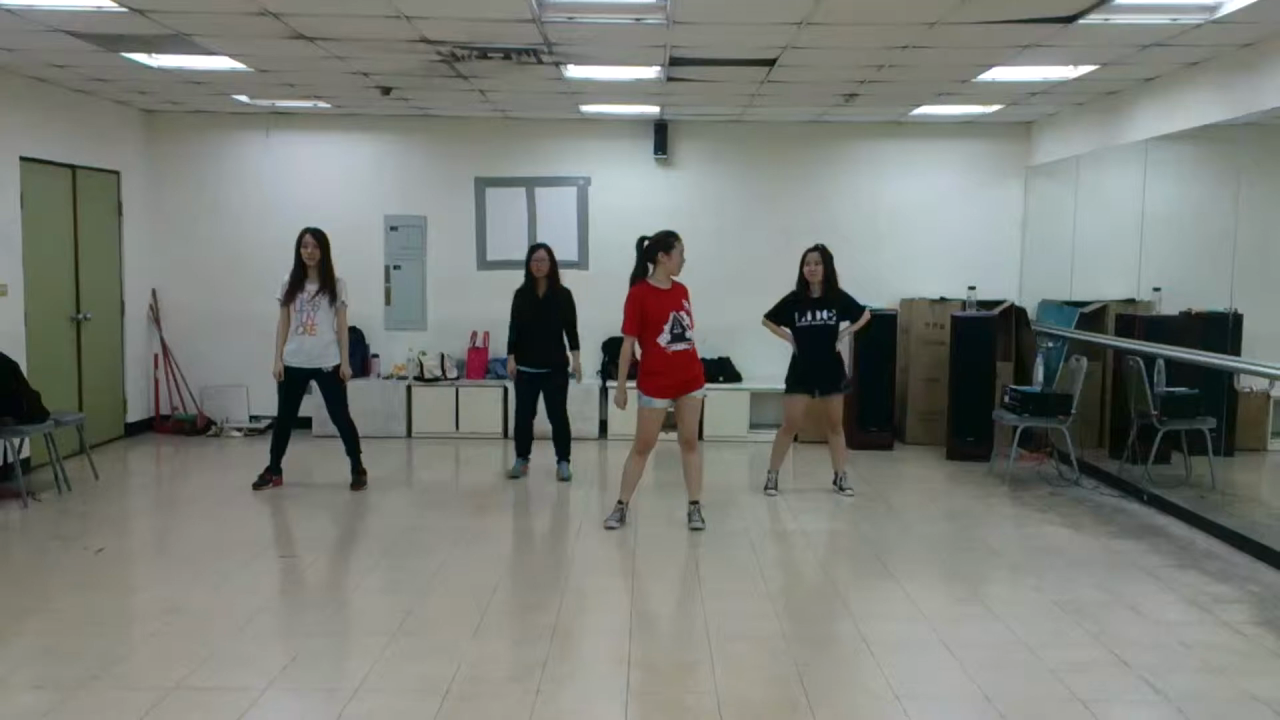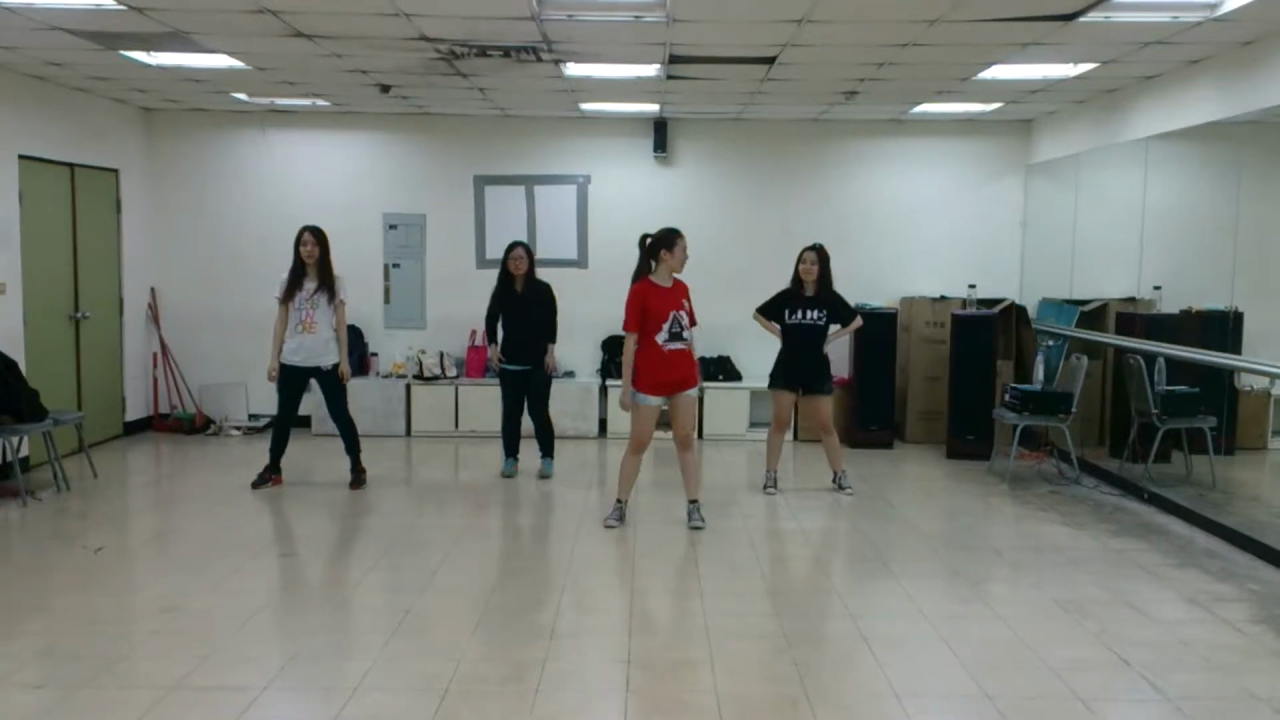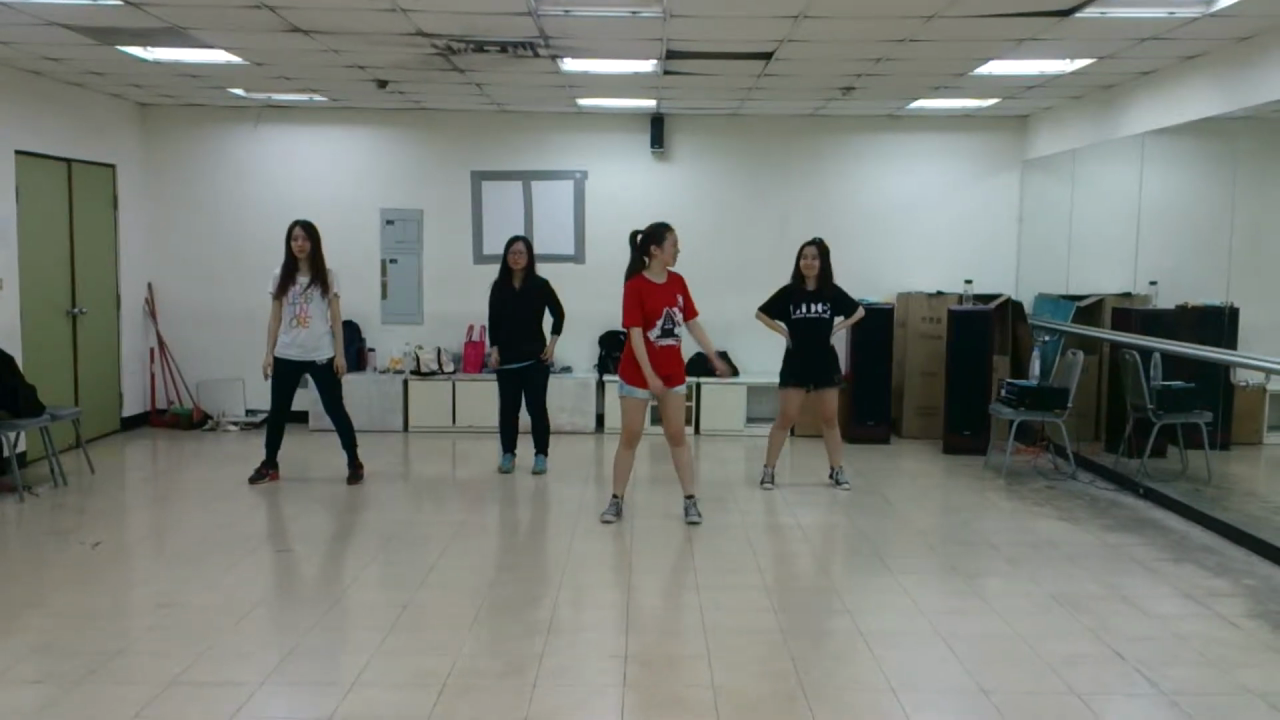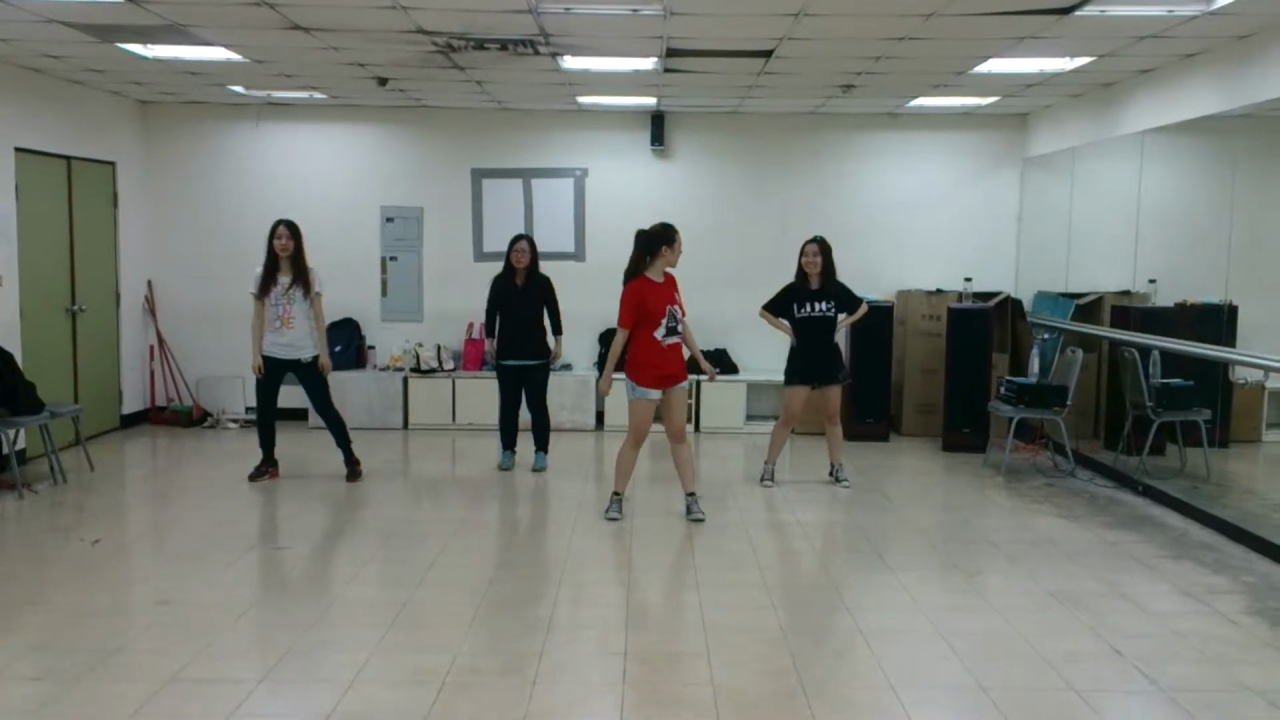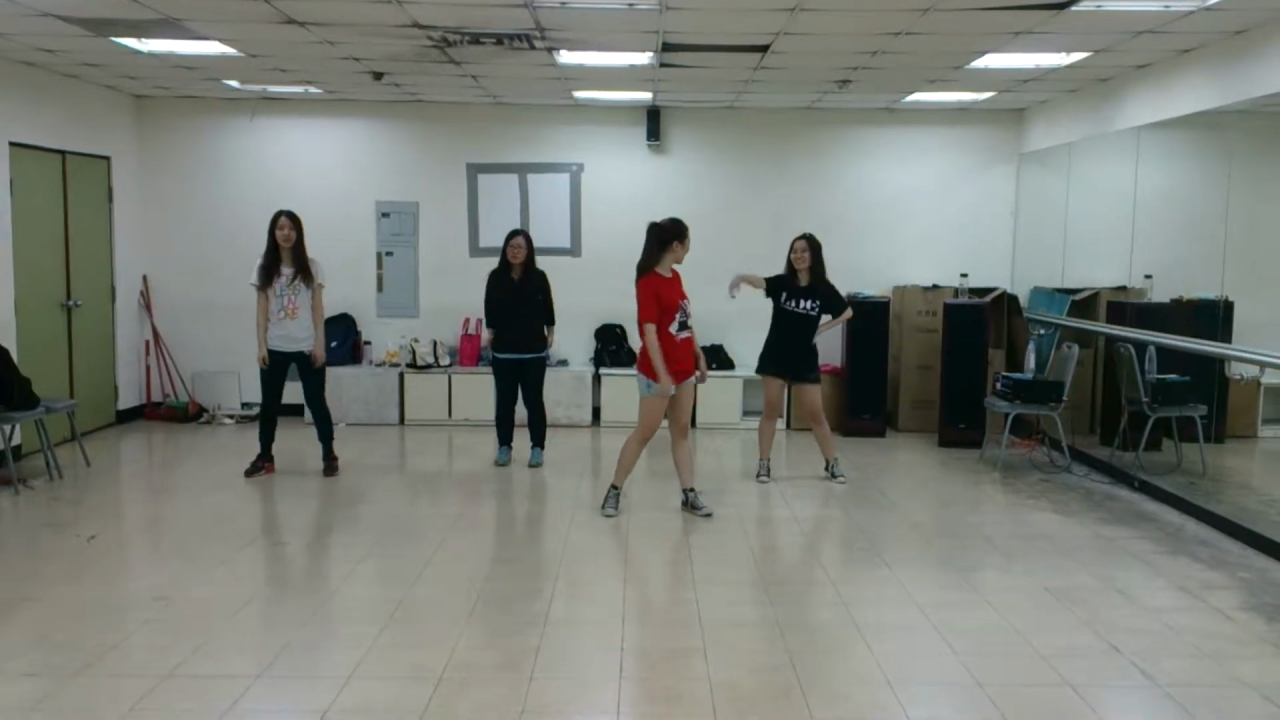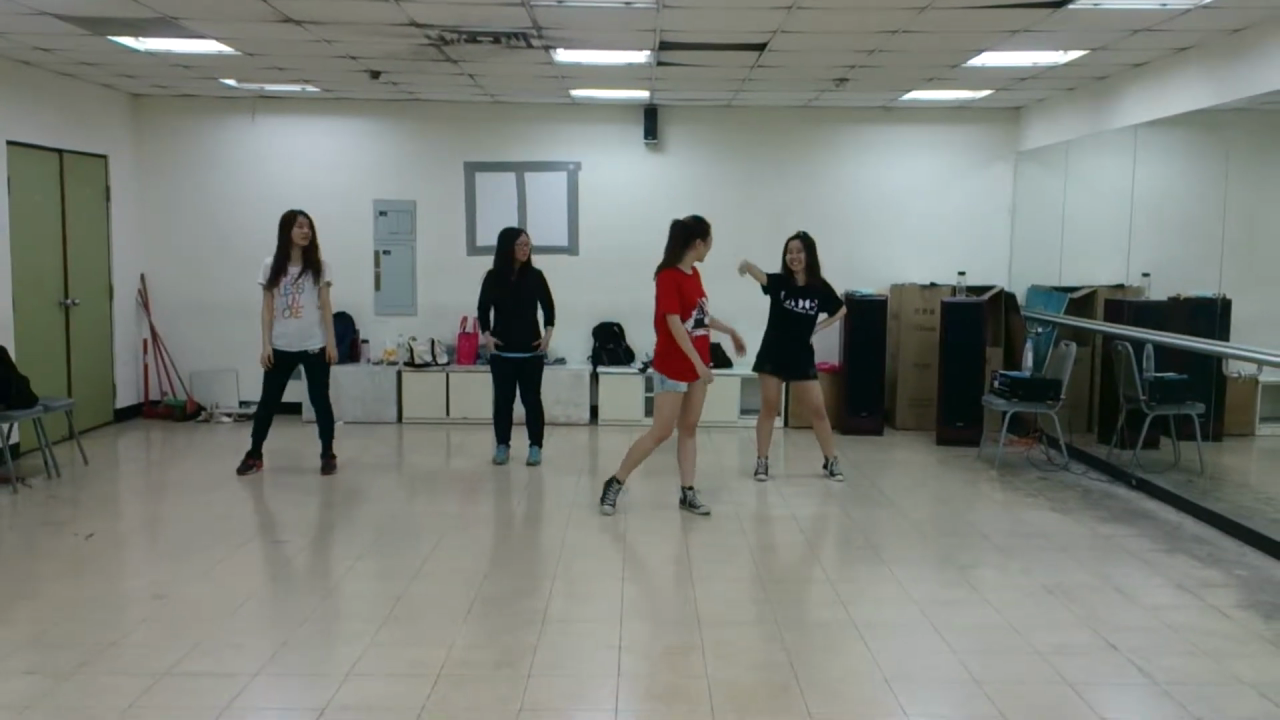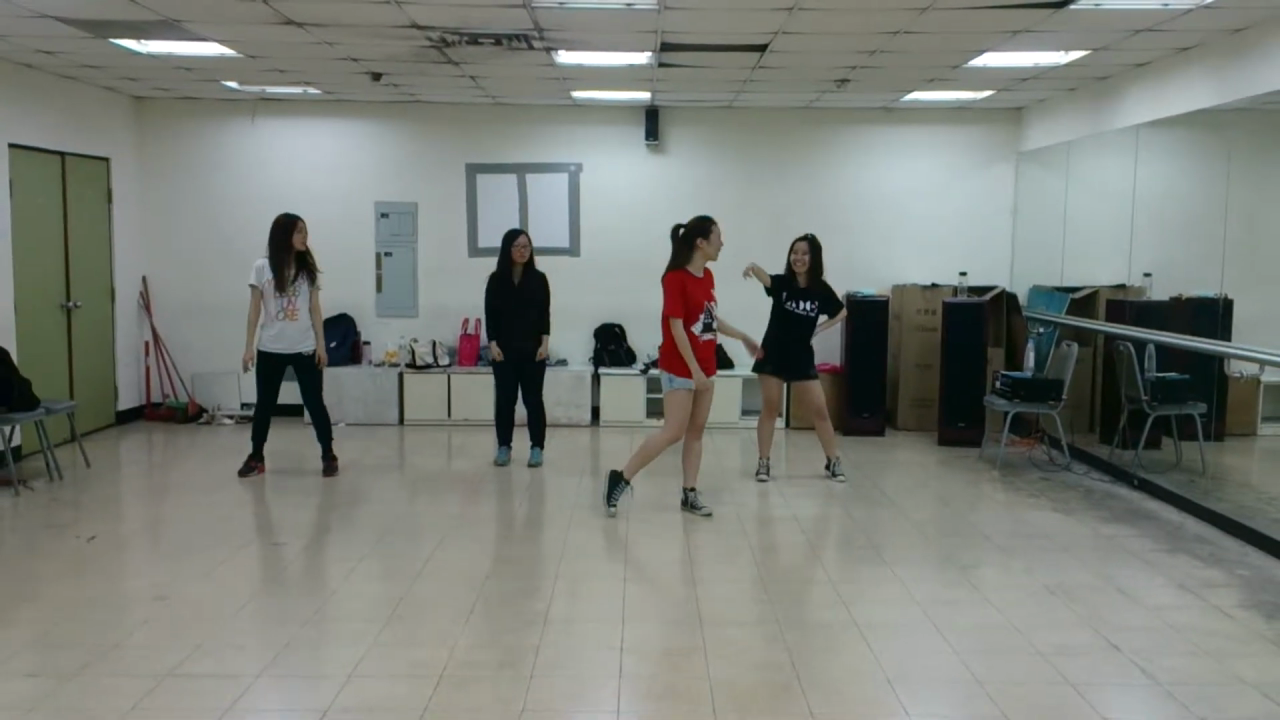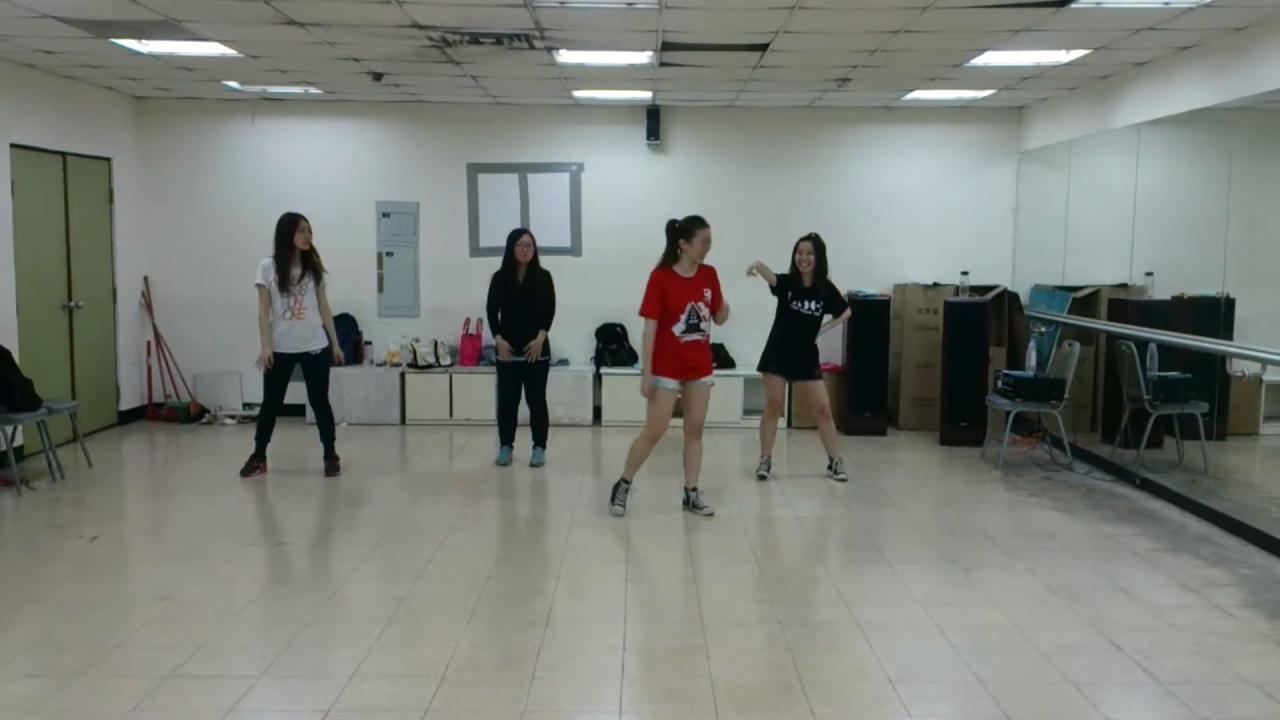
dt=0.4s
person 1, frame 1
left shoulder: (681, 290)
right shoulder: (639, 294)
right elbow: (628, 342)
left wrist: (700, 370)
right wrist: (621, 386)
left hip: (689, 379)
right hip: (655, 383)
left knee: (690, 442)
right knee: (643, 445)
left ankle: (695, 507)
right ankle: (621, 506)
person 1, frame 2
left shoulder: (682, 289)
right shoulder: (641, 290)
right elbow: (631, 340)
left wrist: (696, 372)
right wrist: (626, 385)
left hip: (684, 380)
right hip: (649, 381)
left knee: (686, 441)
right knee: (638, 444)
left ankle: (693, 506)
right ankle: (620, 505)
person 1, frame 3
left shoulder: (678, 282)
right shoulder: (635, 286)
left elbow: (692, 323)
right elbow: (635, 334)
left wrist: (714, 358)
right wrist: (650, 376)
left hip: (673, 373)
right hip: (637, 375)
left knee: (677, 437)
right knee: (630, 438)
left ankle: (690, 500)
right ankle: (616, 500)
person 1, frame 4
left shoulder: (670, 282)
right shoulder: (636, 287)
right elbow: (622, 334)
left wrist: (700, 360)
right wrist: (607, 374)
left hip: (675, 373)
right hip: (644, 375)
left knee: (679, 435)
right knee: (636, 437)
left ankle: (691, 498)
right ankle: (617, 497)
person 1, frame 5
left shoulder: (675, 277)
right shoulder: (648, 283)
right elbow: (649, 332)
left wrist: (699, 357)
right wrist: (662, 375)
left hip: (684, 368)
right hip: (659, 371)
left knee: (681, 431)
right knee: (644, 433)
left ankle: (689, 494)
right ankle: (614, 491)
person 1, frame 6
left shoulder: (694, 274)
right shoulder: (668, 277)
right elbow: (674, 324)
left wrist: (731, 331)
right wrist: (699, 362)
left hip: (695, 366)
right hip: (671, 367)
left knee: (688, 429)
right knee: (660, 432)
left ankle: (688, 492)
right ankle: (615, 483)
person 1, frame 7
left shoulder: (707, 275)
right shoulder: (676, 278)
right elbow: (676, 327)
left wrist: (744, 337)
right wrist: (694, 369)
left hip: (705, 366)
right hip: (679, 367)
left knee: (696, 431)
right knee: (673, 431)
left ankle: (689, 494)
right ankle: (621, 478)
person 1, frame 8
left shoulder: (709, 275)
right shoulder: (660, 277)
left elbow: (718, 318)
right elbow: (650, 326)
left wrist: (723, 311)
right wrist: (646, 371)
left hip: (700, 367)
right hip: (666, 367)
left knee: (695, 431)
right knee: (654, 431)
left ankle: (691, 493)
right ankle: (624, 484)
person 2, frame 1
left shoulder: (335, 285)
right shoulder: (290, 284)
left elbow: (342, 326)
right elbow: (283, 324)
left wrist: (345, 362)
right wrist: (278, 359)
left hip: (327, 363)
right hip: (294, 363)
left knee: (340, 416)
right knee: (284, 417)
left ankle: (358, 470)
right ankle: (273, 471)
person 2, frame 2
left shoulder: (334, 282)
right shoulder: (289, 281)
left elbow: (341, 324)
right elbow: (281, 322)
left wrist: (344, 360)
right wrist: (274, 358)
left hip: (327, 361)
right hip: (293, 361)
left knee: (340, 414)
right knee: (284, 415)
left ankle: (357, 469)
right ankle: (273, 469)
person 2, frame 3
left shoulder: (327, 276)
right shoulder: (281, 276)
left elbow: (335, 317)
right elbow: (275, 318)
left wrist: (340, 354)
right wrist: (269, 353)
left hip: (321, 355)
right hip: (287, 355)
left knee: (335, 409)
right knee: (278, 410)
left ankle: (354, 463)
right ankle: (270, 465)
person 2, frame 4
left shoulder: (309, 275)
right shoulder: (263, 275)
left elbow: (318, 316)
right elbow: (258, 317)
left wrist: (323, 352)
right wrist: (256, 353)
left hip: (304, 354)
right hip: (271, 354)
left knee: (324, 407)
right knee: (264, 409)
left ankle: (351, 460)
right ankle: (268, 462)
person 2, frame 5
left shoulder: (311, 266)
right shoulder: (264, 267)
left elbow: (318, 308)
right elbow: (261, 309)
left wrist: (320, 343)
right wrist: (261, 345)
left hip: (307, 346)
right hip: (276, 347)
left knee: (316, 401)
right knee: (269, 403)
left ankle: (329, 456)
right ankle: (265, 457)
person 2, frame 6
left shoulder: (319, 265)
right shoulder: (272, 266)
left elbow: (325, 306)
right elbow: (267, 308)
left wrist: (331, 342)
right wrist: (266, 345)
left hip: (314, 345)
right hip: (282, 346)
left knee: (320, 400)
right knee: (268, 400)
left ankle: (328, 455)
right ankle: (254, 455)
person 2, frame 7
left shoulder: (308, 268)
right shoulder: (263, 267)
left elbow: (315, 309)
right elbow: (255, 309)
left wrist: (321, 345)
right wrist: (249, 346)
left hip: (305, 348)
right hip: (271, 349)
left knee: (314, 402)
right knee: (264, 404)
left ankle: (329, 456)
right ankle: (256, 457)
person 2, frame 8
left shoulder: (314, 267)
right shoulder: (268, 267)
left elbow: (323, 306)
right elbow: (264, 309)
left wrist: (335, 343)
right wrist: (265, 345)
left hip: (315, 346)
right hip: (280, 348)
left knee: (320, 401)
right knee: (271, 403)
left ankle: (330, 456)
right ankle: (259, 457)
person 3, frame 1
left shoulder: (838, 297)
right shoulder: (794, 300)
left elbow: (865, 315)
right elbow: (767, 320)
left wrist: (843, 334)
right wrist: (789, 338)
left hip: (831, 369)
right hip: (801, 371)
left knee: (835, 426)
right knee: (790, 426)
left ankle: (840, 477)
right ankle: (772, 475)
person 3, frame 2
left shoulder: (831, 299)
right shoulder: (787, 296)
left elbow: (856, 321)
right elbow: (759, 314)
left wrist: (832, 338)
right wrist: (779, 333)
left hip: (817, 369)
right hip: (787, 369)
left knee: (826, 426)
right knee: (780, 423)
left ankle: (839, 475)
right ankle: (770, 475)
person 3, frame 3
left shoulder: (832, 292)
right shoulder: (789, 292)
left elbow: (859, 312)
right elbow: (761, 314)
left wrist: (836, 329)
right wrist: (784, 331)
left hip: (825, 363)
right hip: (796, 364)
left knee: (830, 420)
right knee: (785, 420)
left ankle: (837, 470)
right ankle: (769, 469)
person 3, frame 4
left shoulder: (836, 289)
right shoulder: (792, 290)
left elbow: (862, 308)
right elbow: (765, 312)
left wrist: (840, 326)
right wrist: (787, 330)
left hip: (829, 361)
right hip: (800, 363)
left knee: (832, 417)
right knee: (788, 417)
left ankle: (837, 468)
right ankle: (769, 467)
person 3, frame 5
left shoulder: (823, 288)
right shoulder: (781, 282)
left elbow: (846, 312)
right elbow: (760, 283)
left wrist: (822, 329)
right wrist: (741, 279)
left hip: (805, 359)
right hip: (775, 357)
left knee: (816, 414)
right knee: (771, 411)
left ankle: (832, 463)
right ankle: (764, 463)
person 3, frame 6
left shoulder: (820, 287)
right shoulder: (779, 282)
left elbow: (841, 310)
right elbow: (761, 277)
left wrist: (818, 328)
right wrist: (746, 265)
left hip: (802, 357)
right hip: (773, 355)
left knee: (818, 410)
right knee: (769, 409)
left ankle: (831, 461)
right ankle: (762, 461)
person 3, frame 7
left shoulder: (821, 289)
right shoulder: (782, 282)
left elbow: (841, 312)
right elbow: (765, 279)
left wrist: (819, 329)
right wrist: (753, 268)
left hip: (802, 358)
right hip: (773, 356)
left knee: (820, 410)
right knee: (770, 409)
left ankle: (833, 462)
right ankle: (763, 462)
person 3, frame 8
left shoulder: (826, 289)
right shoulder: (787, 282)
left elbow: (846, 312)
right elbow: (770, 278)
left wrist: (824, 329)
right wrist: (758, 266)
left hip: (806, 357)
right hip: (778, 355)
left knee: (823, 409)
right knee: (773, 407)
left ankle: (835, 461)
right ankle: (765, 460)
person 4, frame 1
left shoulder: (562, 294)
right shoulder: (522, 294)
left elbow: (571, 329)
right elbow: (514, 328)
left wrist: (576, 359)
right wrist: (511, 358)
left hip: (555, 365)
right hip: (526, 365)
left knee: (558, 414)
right knee: (523, 413)
left ankle: (563, 462)
right ankle: (521, 459)
person 4, frame 2
left shoulder: (542, 289)
right shoulder: (501, 291)
left elbow: (551, 321)
right elbow: (491, 321)
left wrist: (551, 352)
right wrist: (493, 347)
left hip: (538, 362)
right hip: (510, 362)
left knee: (539, 411)
right knee: (511, 412)
left ankle: (547, 458)
right ankle: (511, 459)
person 4, frame 3
left shoulder: (540, 285)
right shoulder: (499, 286)
left elbow: (558, 314)
right elbow: (493, 320)
left wrist: (552, 343)
right wrist: (493, 350)
left hip: (535, 358)
right hip: (507, 358)
left knee: (537, 407)
right knee: (508, 407)
left ankle: (541, 455)
right ankle: (508, 455)
person 4, frame 4
left shoulder: (542, 282)
right shoulder: (500, 282)
left elbow: (553, 313)
right elbow: (491, 312)
left wrist: (558, 344)
right wrist: (489, 341)
left hip: (537, 355)
right hip: (506, 355)
left knee: (537, 404)
right knee: (508, 405)
left ankle: (541, 452)
right ankle: (508, 452)
person 4, frame 5
left shoulder: (538, 277)
right shoulder: (496, 276)
left elbow: (547, 306)
right elbow: (489, 305)
left wrist: (550, 333)
right wrist: (490, 331)
left hip: (533, 350)
right hip: (503, 350)
left knee: (533, 400)
right knee: (505, 400)
left ankle: (537, 448)
right ankle: (504, 447)
person 4, frame 6
left shoulder: (535, 276)
right shoulder: (493, 277)
left elbow: (548, 306)
right elbow: (483, 308)
left wrist: (548, 334)
right wrist: (486, 334)
left hip: (531, 349)
right hip: (502, 349)
left knee: (531, 398)
right knee: (503, 398)
left ankle: (535, 446)
right ankle: (502, 446)
person 4, frame 7
left shoulder: (538, 279)
right shoulder: (496, 279)
left elbow: (544, 313)
right elbow: (491, 314)
left wrist: (545, 342)
right wrist: (492, 344)
left hip: (532, 350)
right hip: (504, 350)
left knee: (533, 399)
right knee: (505, 399)
left ankle: (537, 448)
right ankle: (504, 447)
person 4, frame 8
left shoulder: (542, 277)
right shoulder: (500, 278)
left elbow: (549, 310)
right elbow: (492, 310)
left wrist: (541, 337)
right wrist: (498, 339)
left hip: (536, 349)
right hip: (508, 349)
left knee: (536, 399)
right knee: (507, 399)
left ankle: (539, 447)
right ankle: (505, 447)
